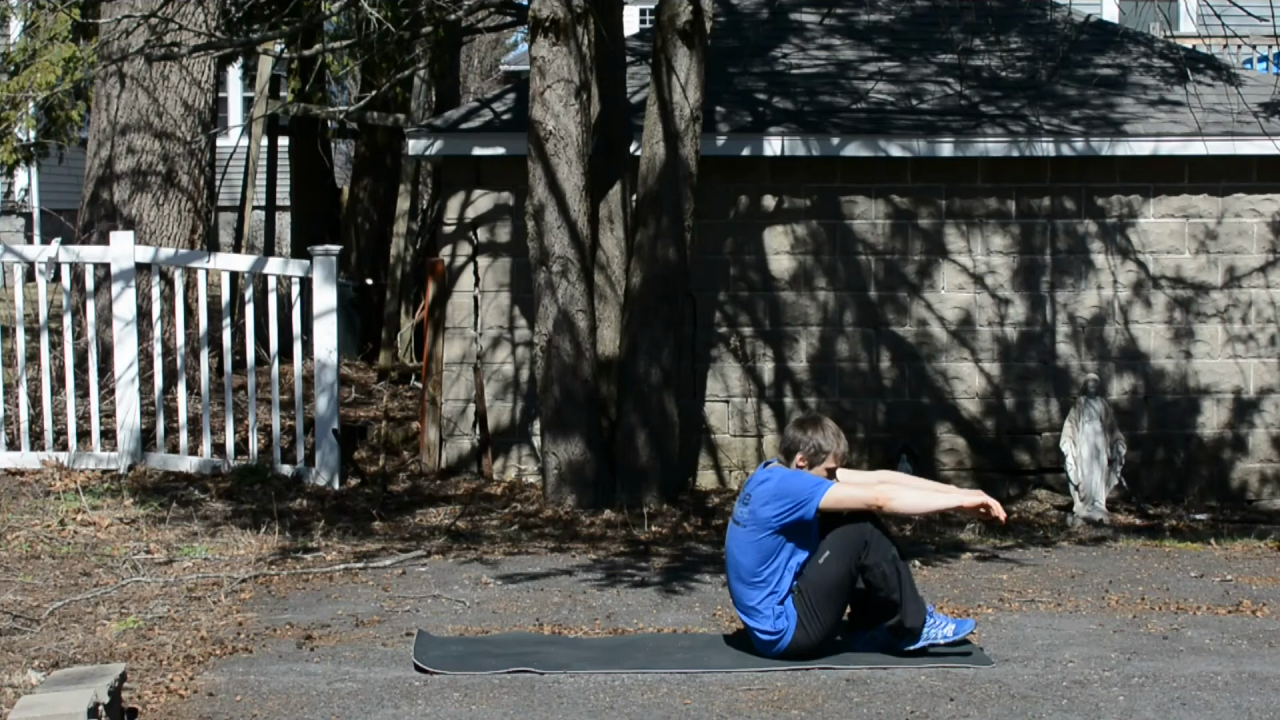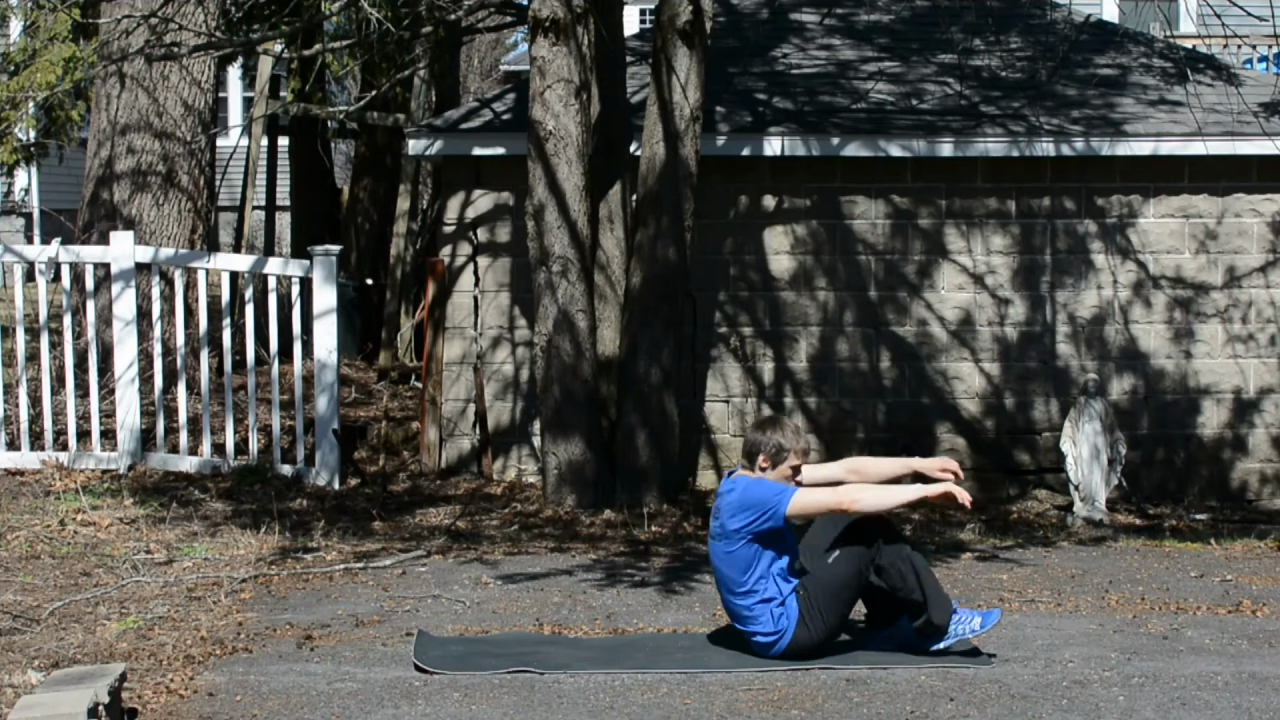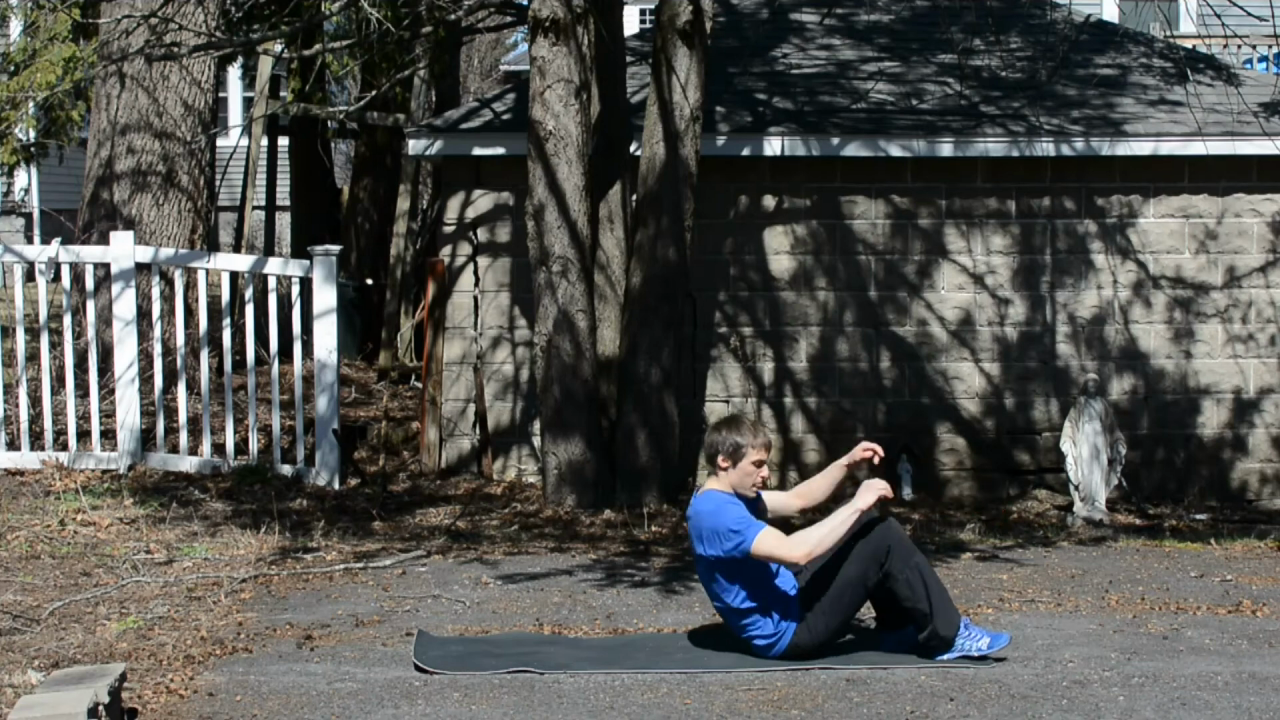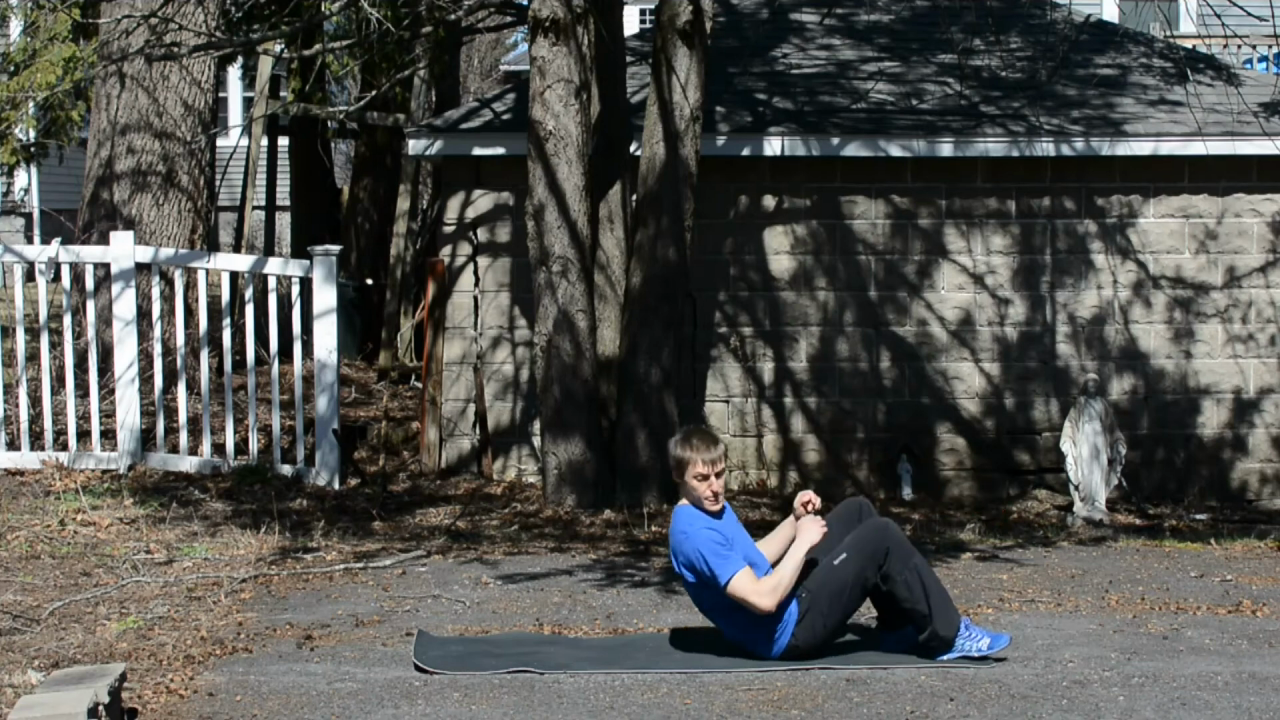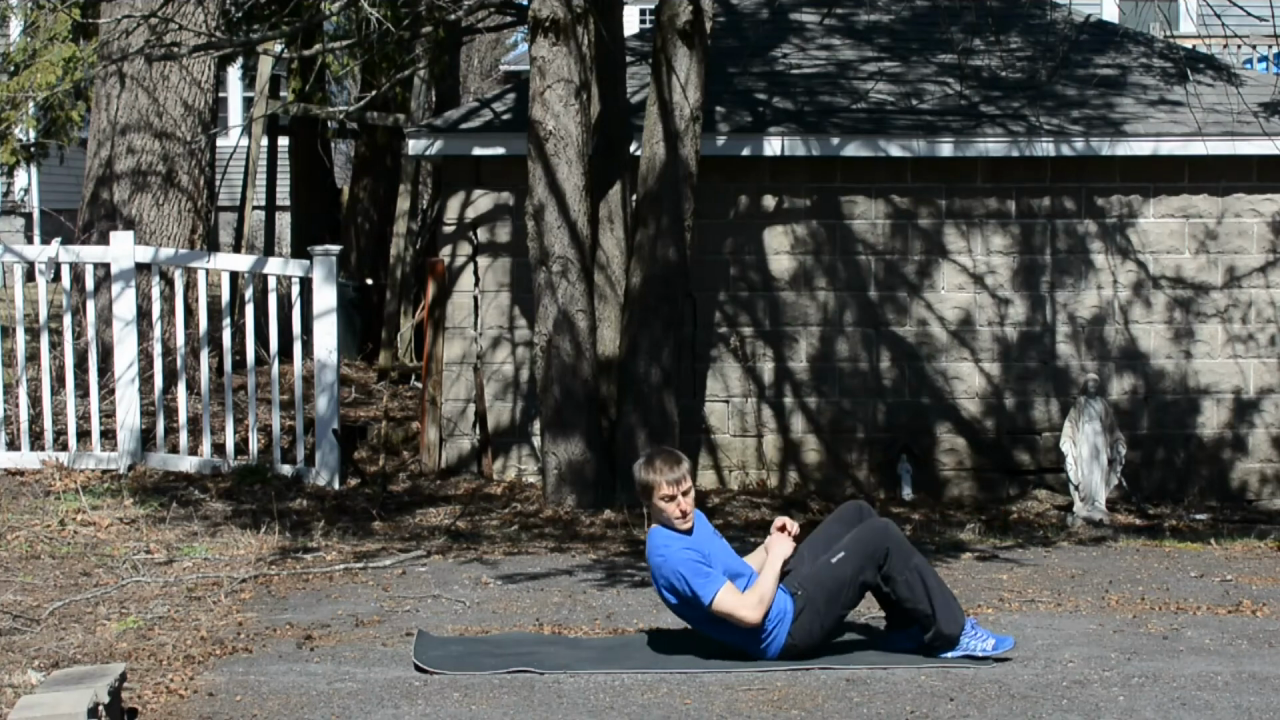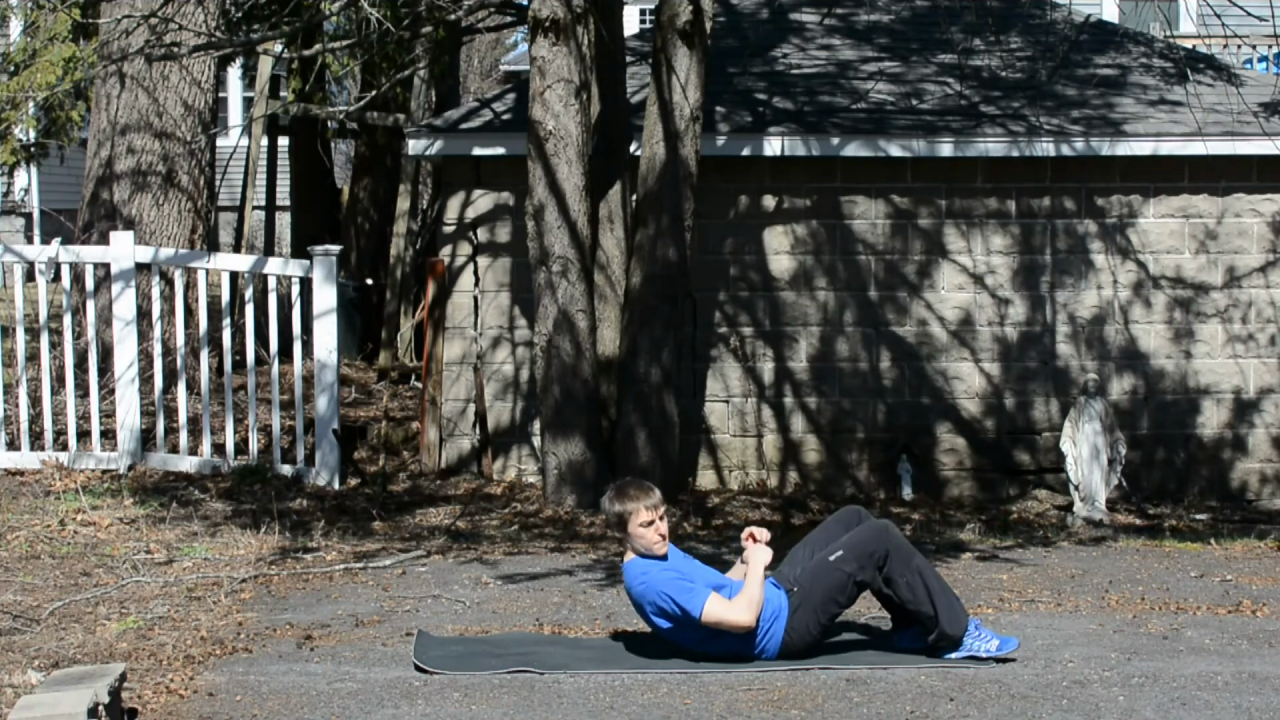
dt=0.2s
person 1, frame 1
left shoulder: (779, 471)
right shoulder: (785, 486)
left elbow: (877, 479)
right elbow: (879, 500)
right wrist: (961, 500)
left hip: (783, 612)
right hip: (787, 630)
left knee: (856, 516)
right knee: (862, 530)
left ankle: (873, 625)
right ankle: (910, 628)
person 1, frame 2
left shoulder: (749, 478)
right shoulder: (751, 495)
left elbow: (847, 470)
right elbow: (844, 502)
left wrist: (918, 465)
right wrist: (925, 490)
left hip: (784, 604)
right hip: (786, 631)
right knee: (870, 531)
left ankle: (893, 625)
right ankle: (939, 625)
person 1, frame 3
left shoulder: (724, 494)
right shoulder: (717, 513)
left elbow: (795, 501)
right elbow: (798, 551)
left wrist: (845, 463)
right wrist: (857, 505)
left hip: (785, 602)
right hip: (787, 631)
left knee: (863, 521)
right knee: (884, 536)
left ankle: (901, 629)
right ankle: (944, 638)
person 1, frame 4
left shoulder: (713, 507)
right shoulder: (693, 534)
right elbow: (764, 598)
left wrist: (794, 519)
right wrist: (803, 542)
left hip: (783, 607)
right hip: (786, 632)
left knee: (856, 510)
right knee: (882, 535)
left ankle: (900, 630)
right ankle: (944, 638)
person 1, frame 5
left shoulder: (690, 520)
right shoulder: (669, 555)
right elbow: (749, 613)
left wrist: (770, 544)
right wrist: (777, 557)
left hip: (781, 601)
right hip: (785, 628)
left knee: (856, 513)
right knee: (882, 538)
left ankle: (908, 628)
right ankle: (949, 636)
person 1, frame 6
left shoulder: (658, 551)
right shoulder: (648, 581)
right elbow: (741, 617)
left wrist: (746, 559)
right wrist: (757, 564)
left hip: (775, 598)
right hip: (781, 626)
left knee: (855, 519)
right knee: (881, 539)
left ankle: (914, 627)
right ankle: (952, 636)
